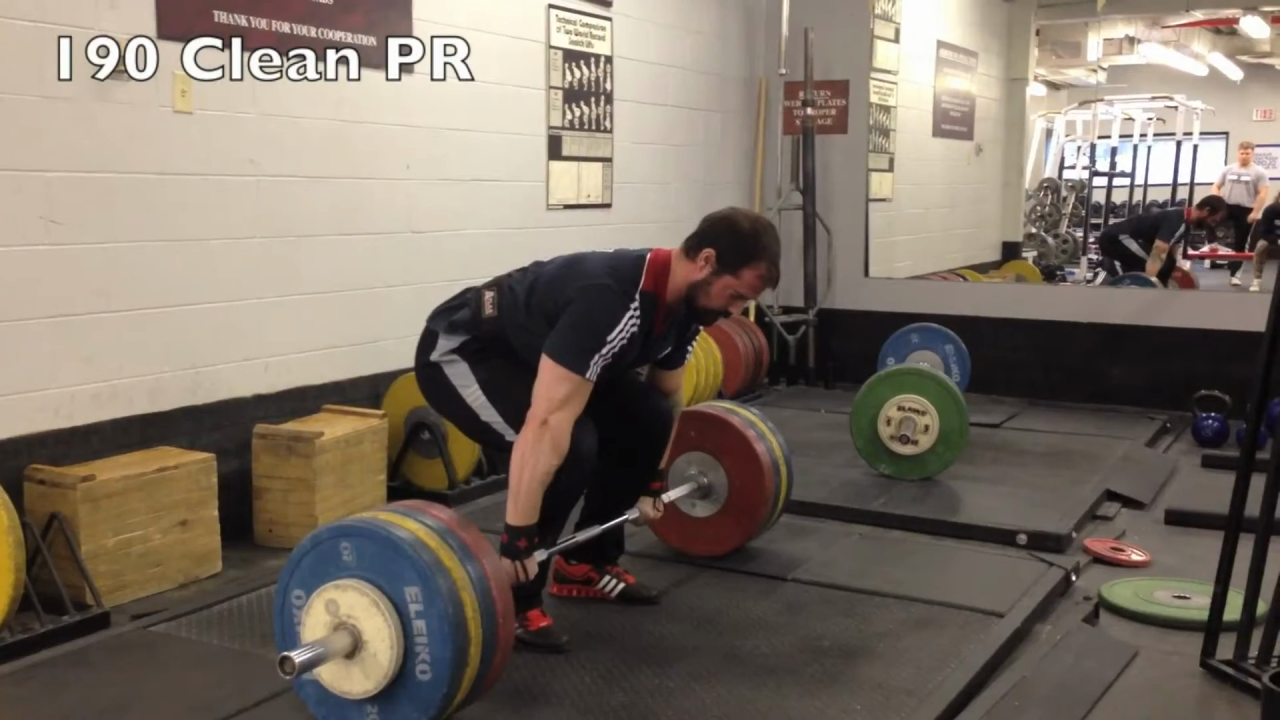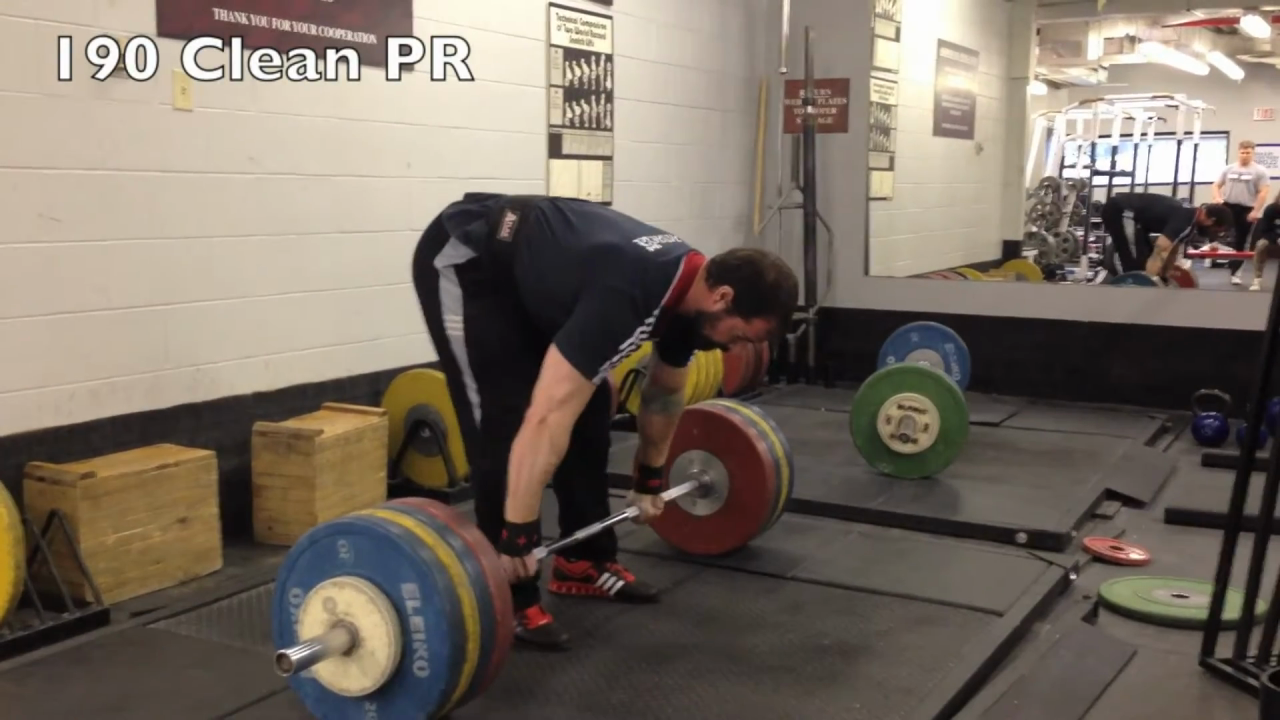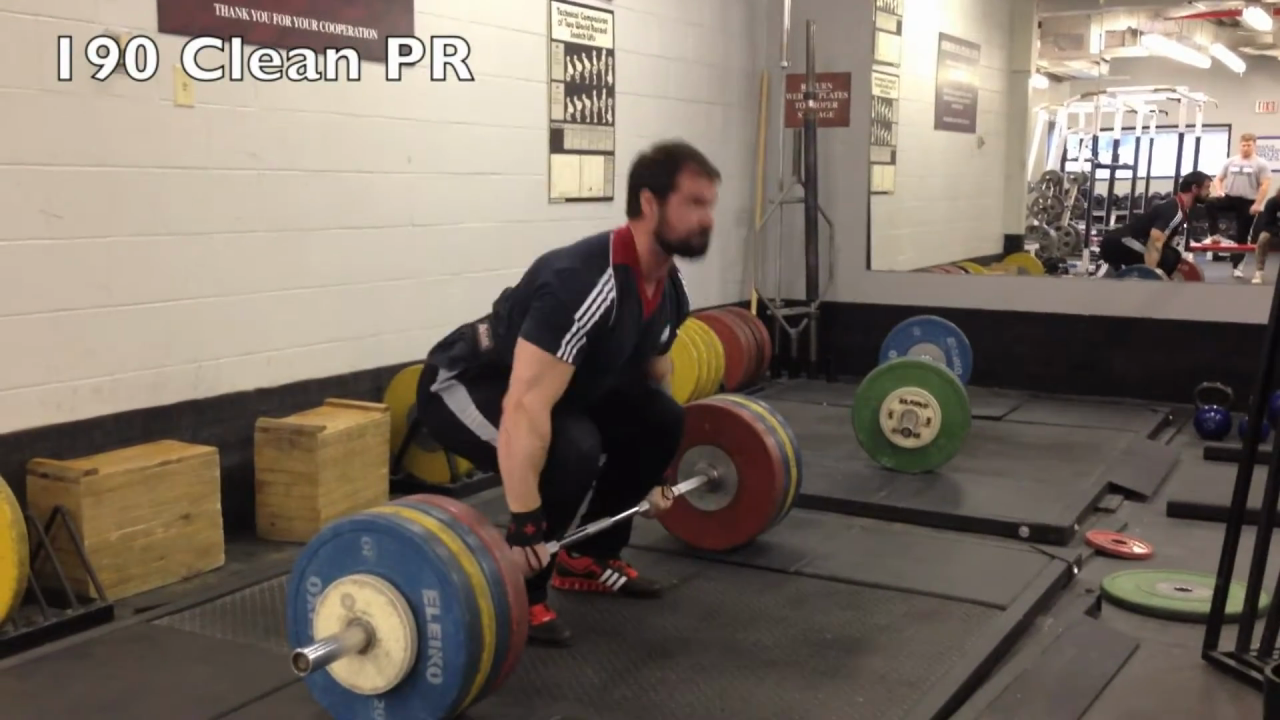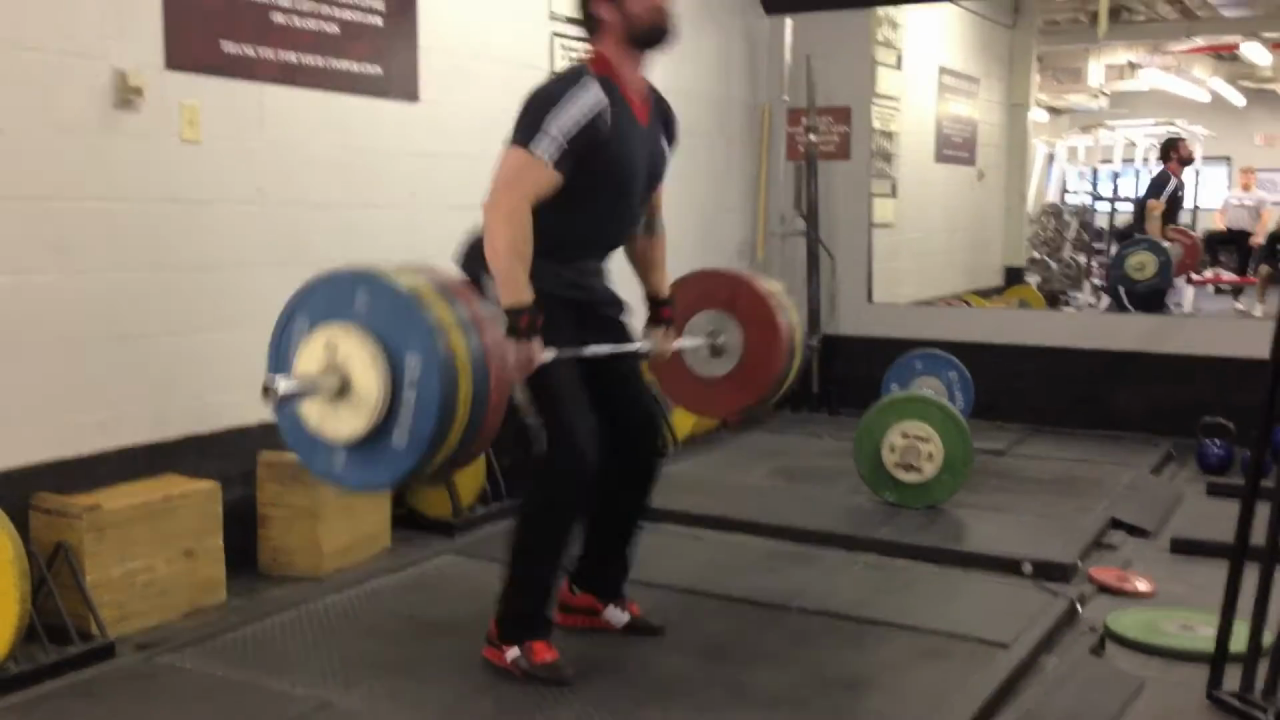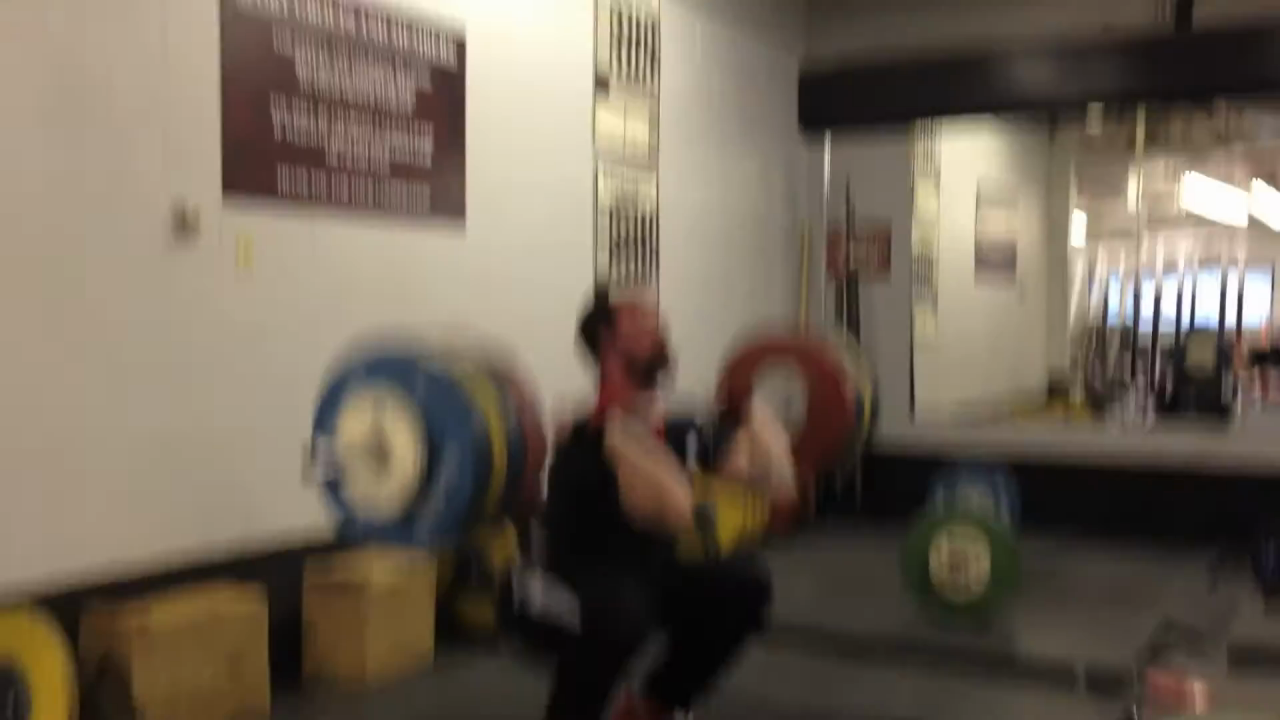
dt=1s
person 1, frame 1
left shoulder: (682, 305)
right shoulder: (609, 298)
left elbow: (666, 394)
right elbow: (547, 423)
left wrist: (652, 484)
right wrist: (517, 541)
left hip: (525, 350)
right hip: (459, 352)
left knee: (647, 418)
right knee: (572, 446)
left ankle: (585, 562)
right ankle: (511, 600)
person 1, frame 2
left shoulder: (688, 283)
right shoulder: (628, 296)
left elbow: (664, 393)
right elbow: (547, 418)
left wrist: (649, 480)
right wrist: (517, 536)
left hip: (524, 266)
right hip: (465, 258)
left knee: (588, 407)
right knee: (505, 419)
left ankle: (584, 561)
right ankle: (507, 595)
person 1, frame 3
left shoulder: (669, 290)
right shoulder: (583, 283)
left elbow: (653, 377)
right elbow: (523, 408)
left wrist: (654, 476)
right wrist: (524, 528)
right hip: (462, 385)
left knee: (661, 420)
right knee: (572, 449)
left ankle: (589, 557)
person 1, frame 4
left shoulder: (656, 113)
right shoulder: (579, 96)
left elbow: (646, 219)
right elbow: (507, 202)
left wrist: (661, 311)
right wrist: (519, 321)
left hip: (586, 290)
right hip: (521, 291)
left knee: (635, 439)
right knee: (572, 454)
left ankle: (593, 593)
right ankle: (515, 632)
person 1, frame 5
right shoulder: (590, 442)
left elbow: (777, 479)
right elbow: (674, 509)
left wrist: (746, 409)
right wrist: (612, 432)
right hip: (567, 589)
left knee: (745, 586)
right knee: (618, 612)
